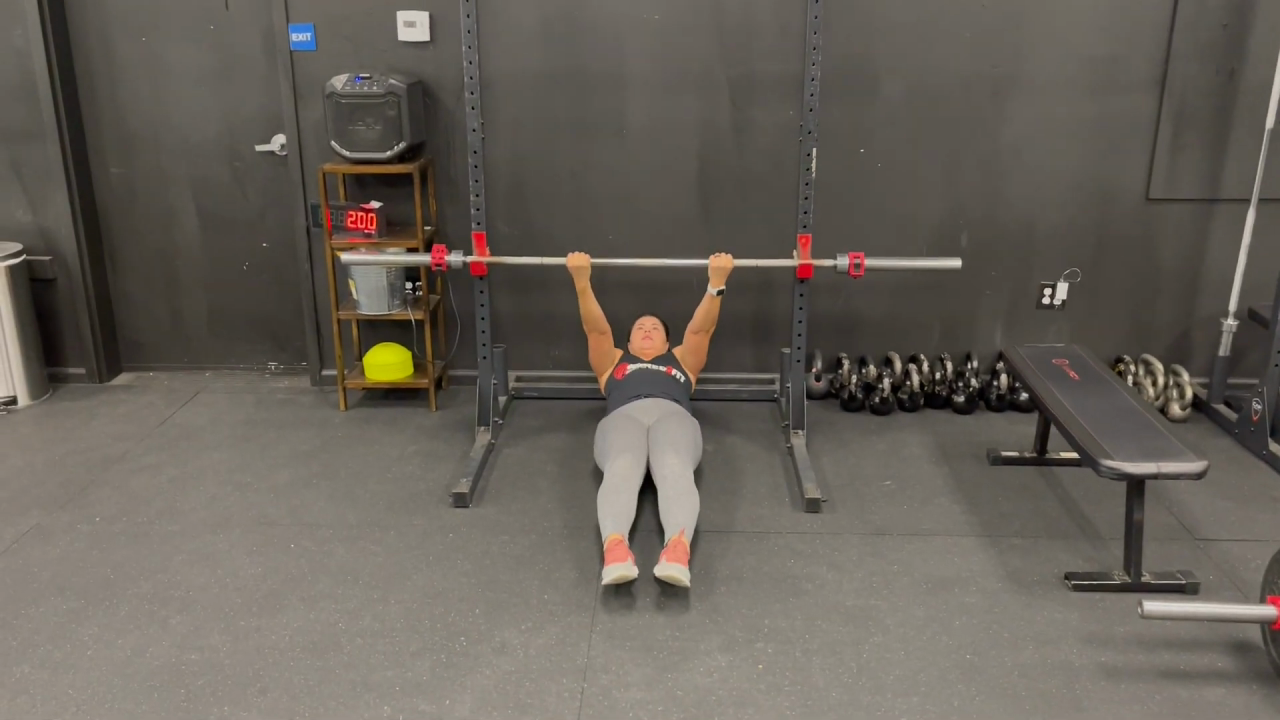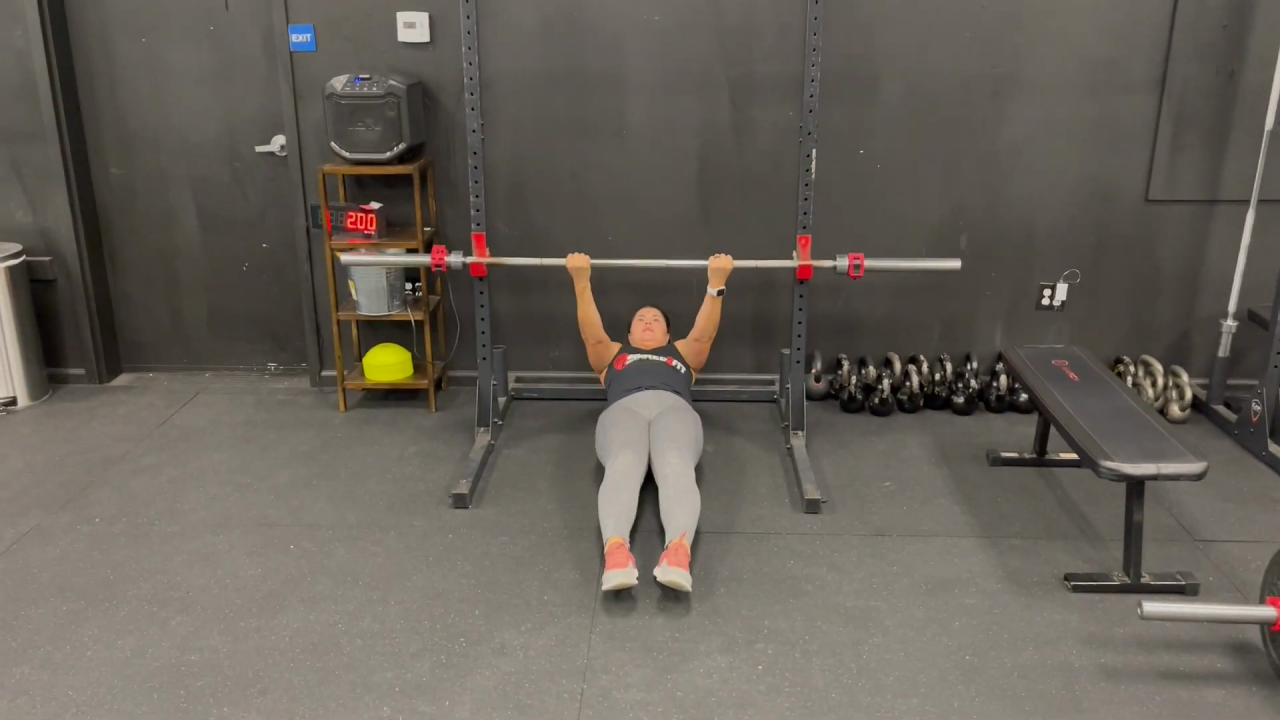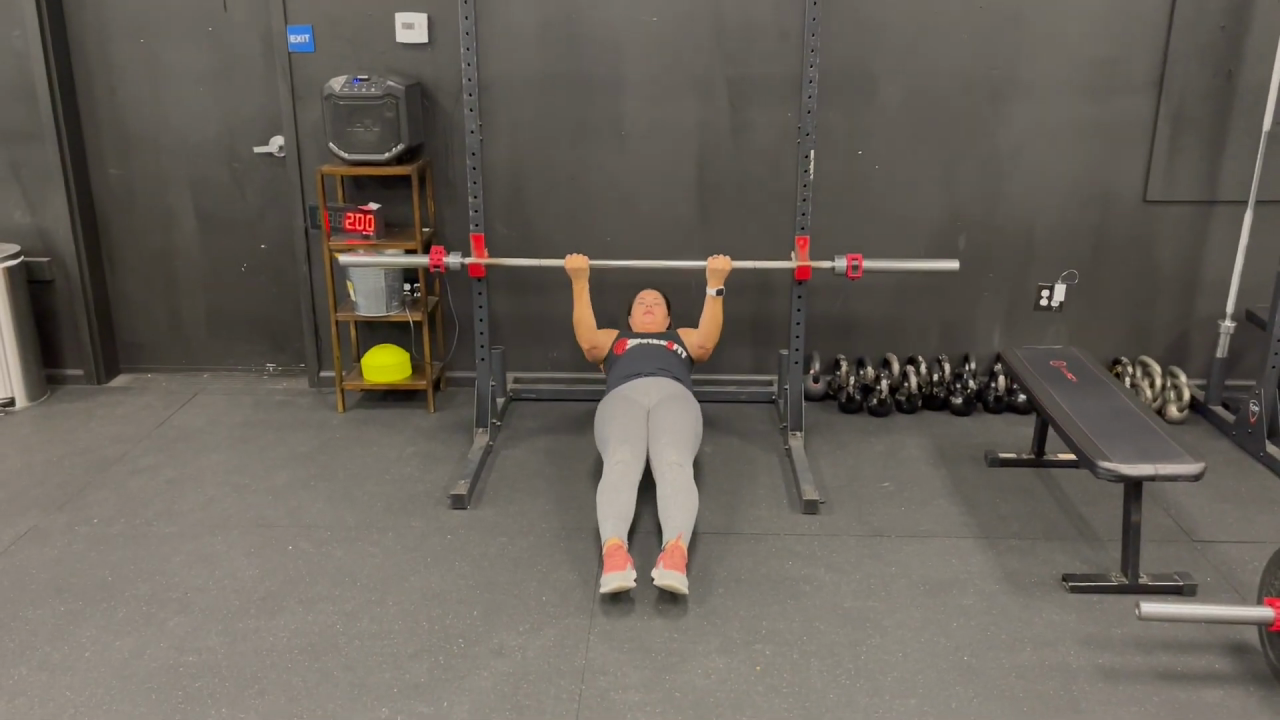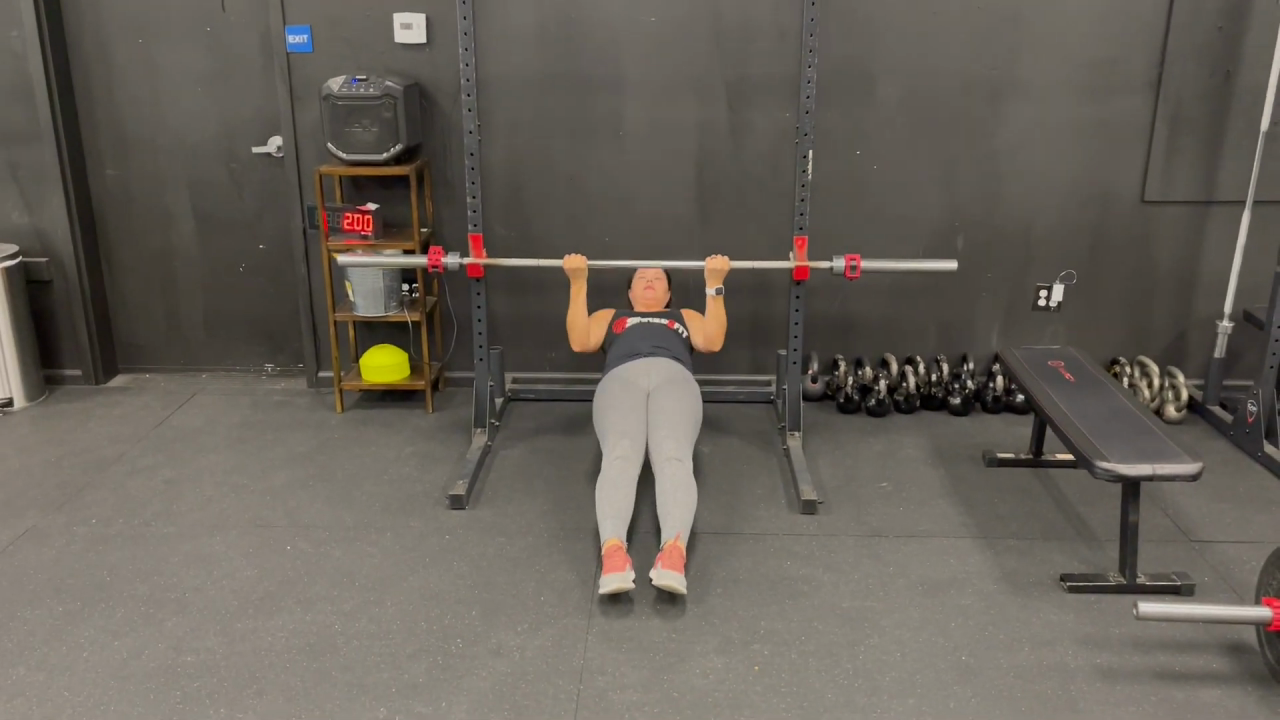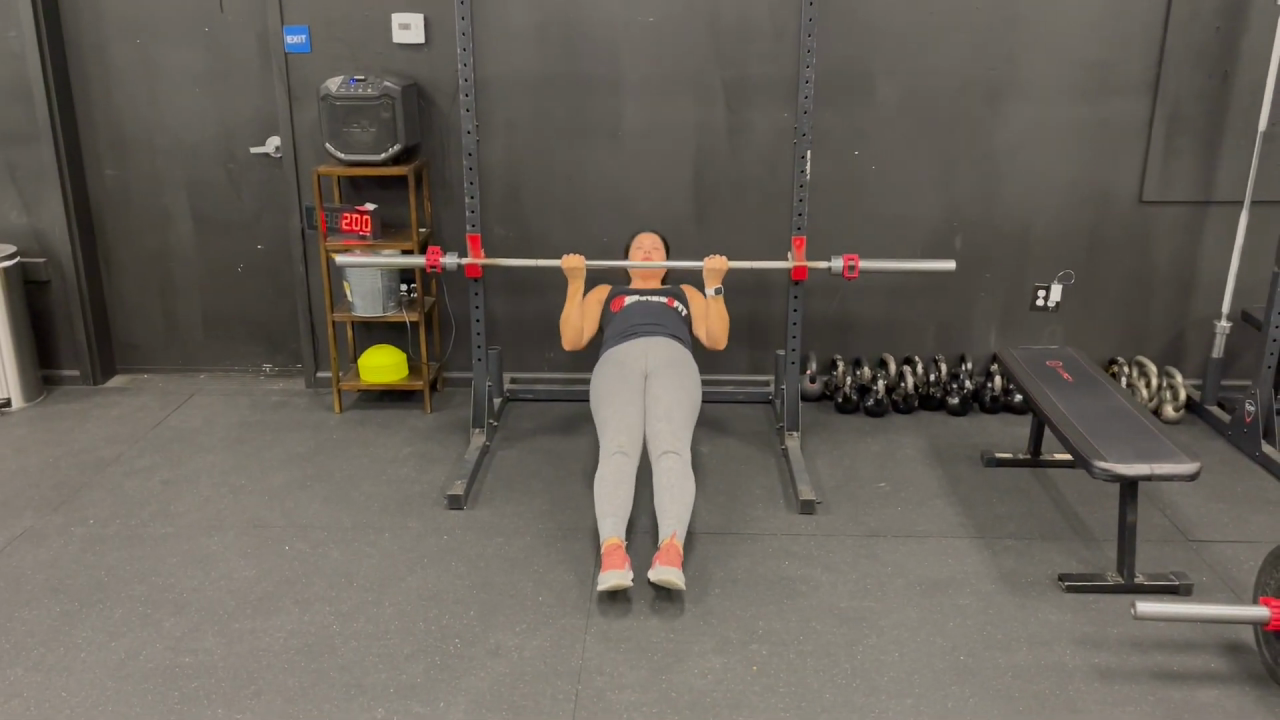
dt=0.2s
person 1, frame 1
left shoulder: (682, 360)
right shoulder: (613, 361)
left elbow: (700, 329)
right elbow: (596, 329)
left wrist: (717, 283)
right wrist: (581, 280)
left hip: (672, 415)
right hip: (623, 417)
left knee: (674, 468)
right knee: (621, 468)
left ankle: (678, 549)
right ankle: (614, 548)
person 1, frame 2
left shoulder: (682, 352)
right shoulder: (613, 354)
left elbow: (703, 335)
right elbow: (592, 336)
left wrist: (716, 284)
right wrist: (581, 281)
left hip: (674, 407)
right hip: (624, 408)
left knee: (676, 466)
right knee: (622, 465)
left ankle: (678, 552)
right ankle: (616, 551)
person 1, frame 3
left shoulder: (682, 336)
right shoulder: (613, 337)
left elbow: (706, 341)
right elbow: (587, 341)
left wrist: (715, 285)
right wrist: (580, 282)
left hip: (674, 395)
right hip: (623, 396)
left knee: (674, 463)
right knee: (621, 462)
left ankle: (675, 552)
right ankle: (613, 552)
person 1, frame 4
left shoulder: (684, 316)
right shoulder: (610, 315)
left elbow: (713, 341)
right elbow: (579, 342)
left wrist: (714, 285)
right wrist: (578, 282)
left hip: (673, 377)
right hip: (622, 378)
left knee: (673, 457)
right knee: (619, 456)
left ankle: (674, 552)
right ankle: (613, 552)
person 1, frame 5
left shoulder: (685, 293)
right shoulder: (605, 292)
left elbow: (717, 340)
right elbow: (571, 340)
left wrist: (714, 285)
right wrist: (574, 284)
left hip: (672, 358)
right hip: (619, 360)
left knee: (671, 448)
right knee: (617, 449)
left ankle: (671, 549)
right ankle: (612, 549)
